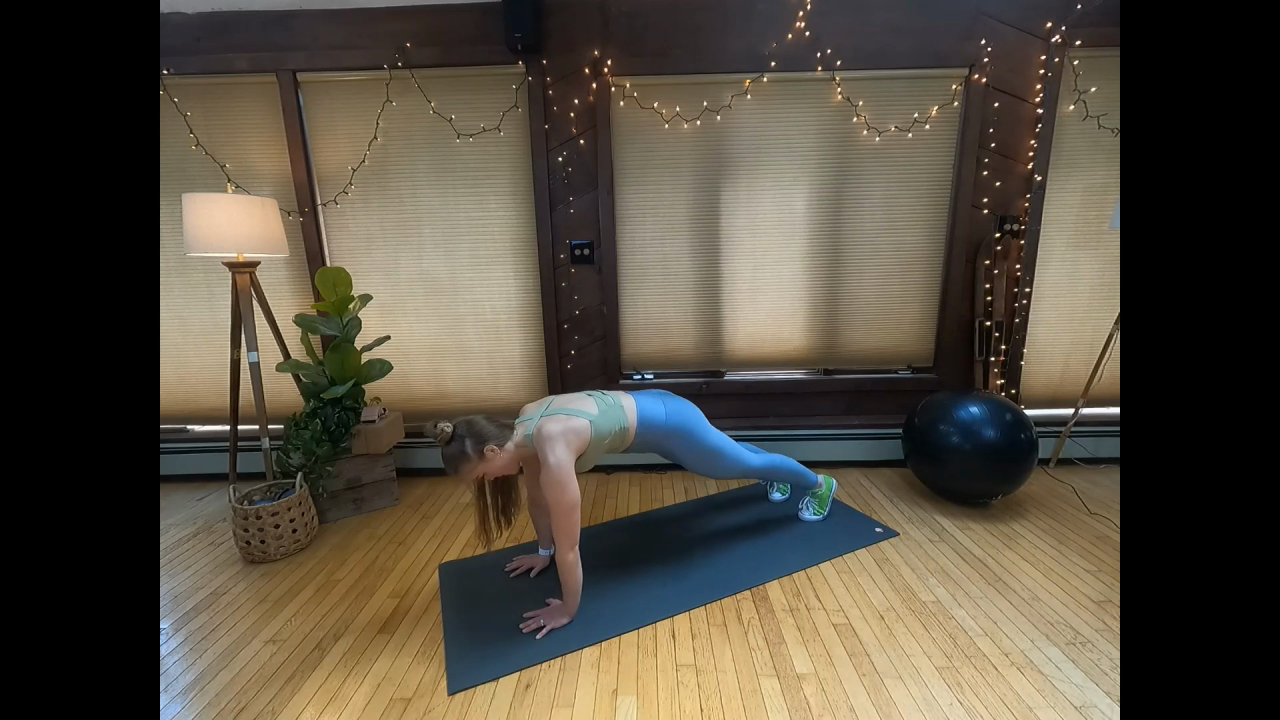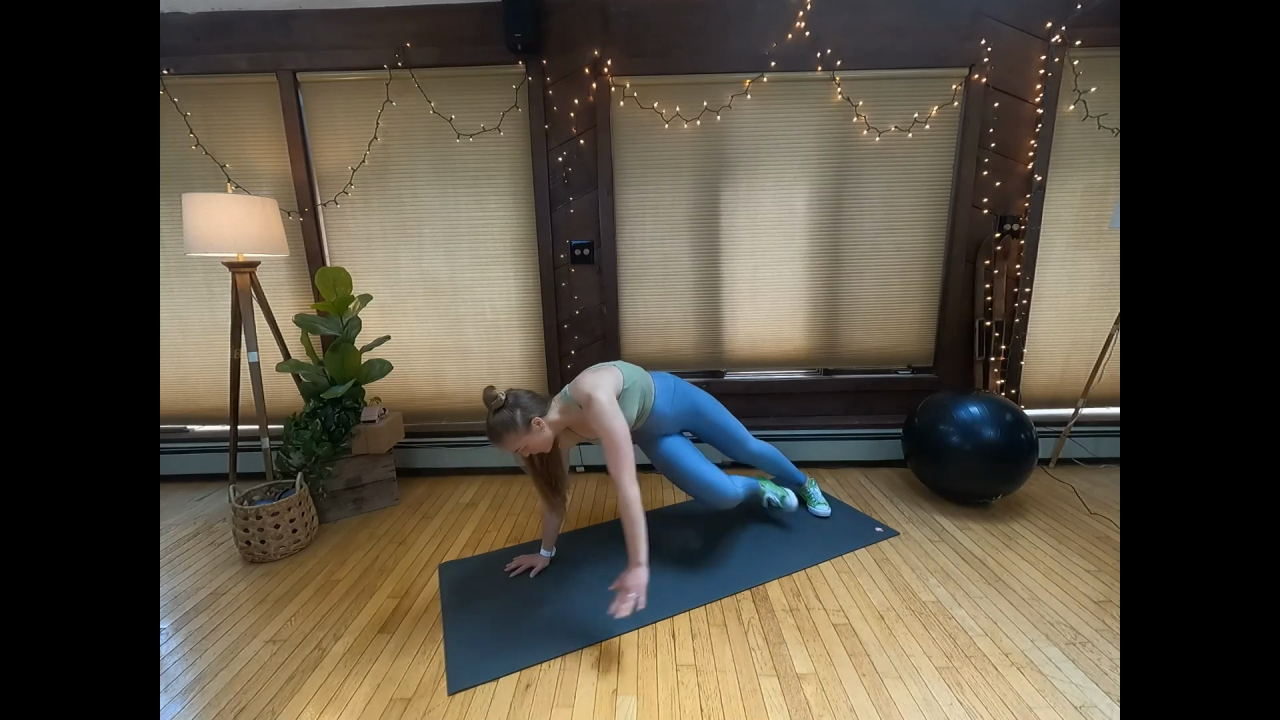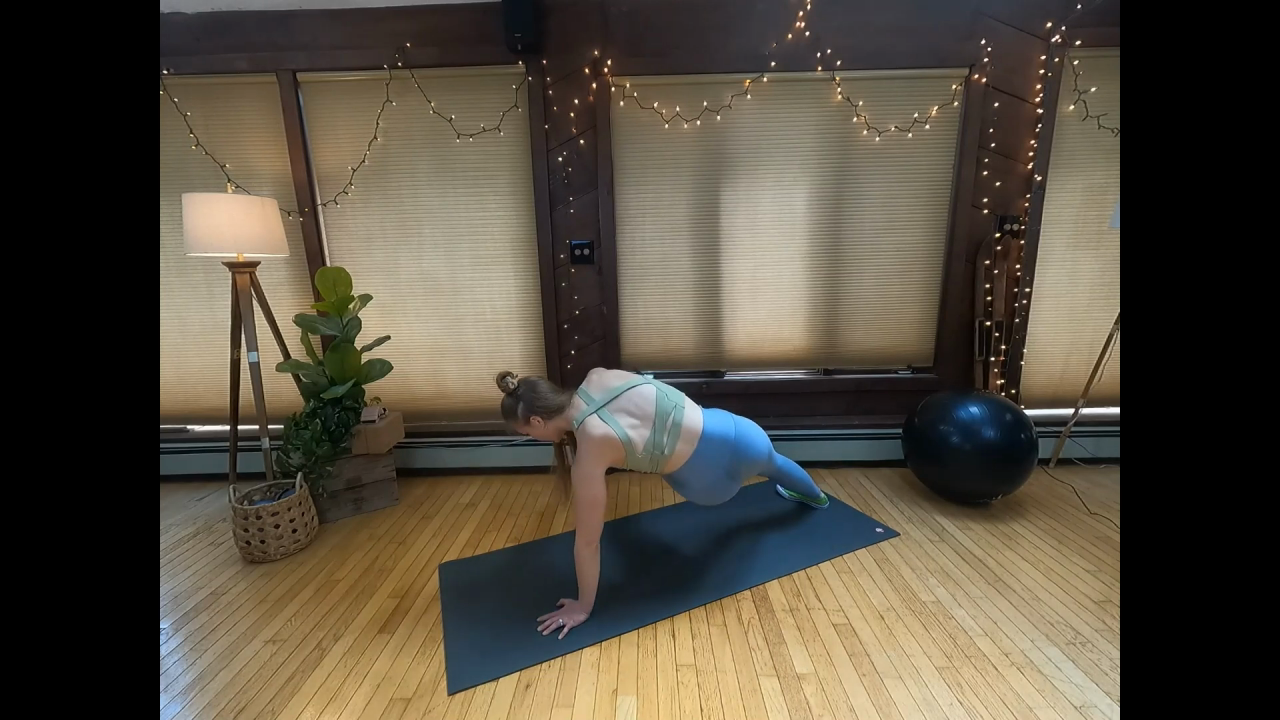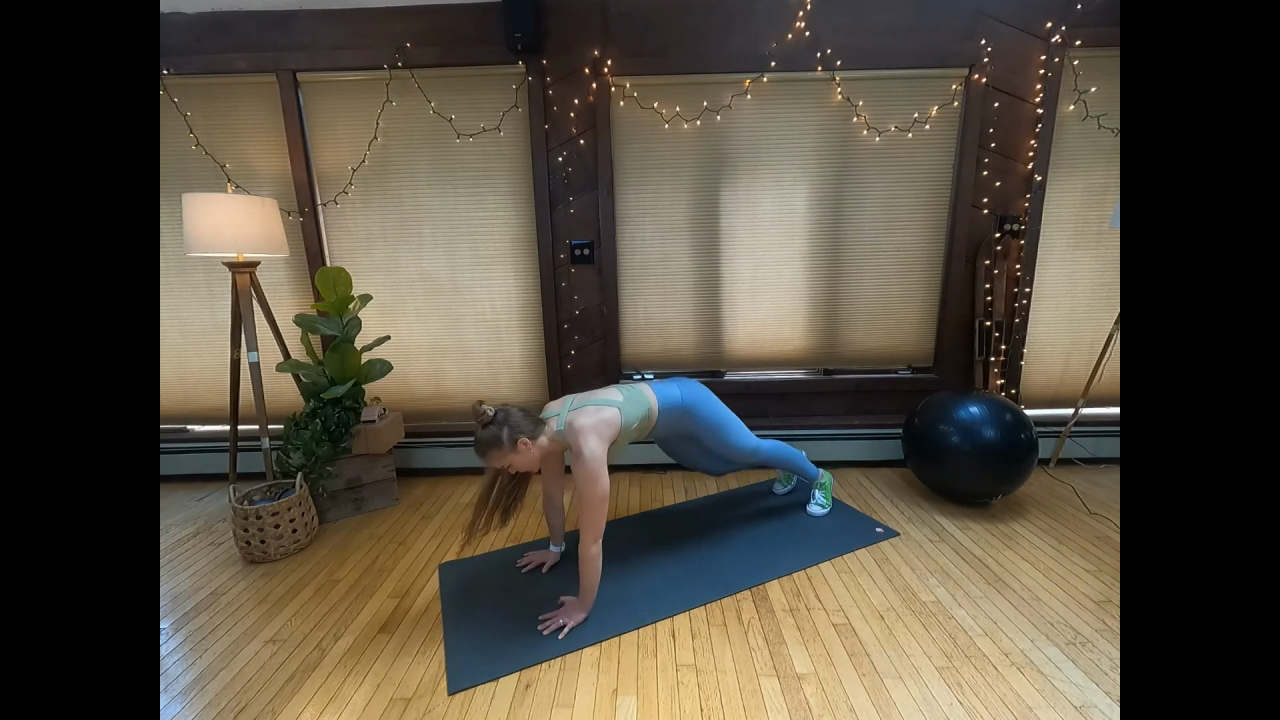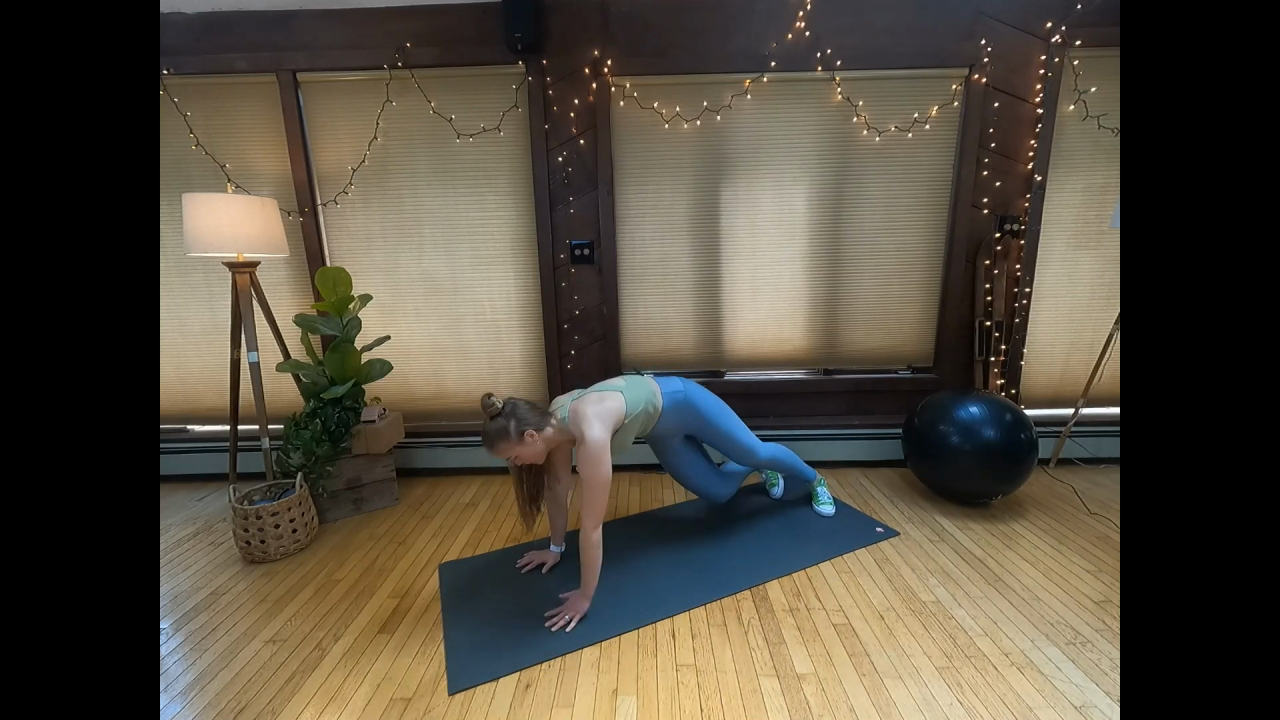
dt=1s
person 1, frame 1
left shoulder: (552, 452)
right shoulder: (523, 425)
left elbow: (569, 545)
right elbow: (538, 496)
left wrist: (568, 610)
right wrist: (543, 551)
left hip: (665, 422)
right hip: (646, 408)
left knee: (743, 463)
right knee: (725, 453)
left ankle: (819, 484)
right ankle: (779, 476)
person 1, frame 2
left shoulder: (593, 399)
right shoulder: (556, 428)
left elbow: (626, 484)
right elbow: (554, 491)
left wrist: (638, 564)
right wrist: (546, 550)
left hip: (672, 398)
left knee: (748, 448)
right knee: (721, 493)
left ankle: (804, 484)
right ankle: (762, 490)
person 1, frame 3
left shoulder: (590, 450)
right shoulder: (598, 377)
left elbow: (587, 541)
left wrist: (583, 608)
left hip: (710, 481)
right hip: (742, 435)
right knee: (767, 462)
right ankle: (816, 497)
person 1, frame 4
left shoulder: (585, 444)
right shoulder: (546, 424)
left elbow: (592, 538)
right elbow: (552, 493)
left wrist: (583, 606)
right wrist: (555, 547)
left hip: (682, 402)
right hip: (656, 402)
left knee: (749, 448)
right knee: (716, 464)
left ankle: (818, 477)
right ankle: (788, 464)
person 1, frame 5
left shoulder: (588, 431)
right shoulder: (552, 422)
left elbow: (592, 524)
right elbow: (558, 487)
left wrist: (585, 597)
right wrist: (555, 546)
left hip: (681, 401)
left knee: (755, 453)
right knee: (719, 491)
left ankle: (815, 481)
right ankle: (763, 474)
